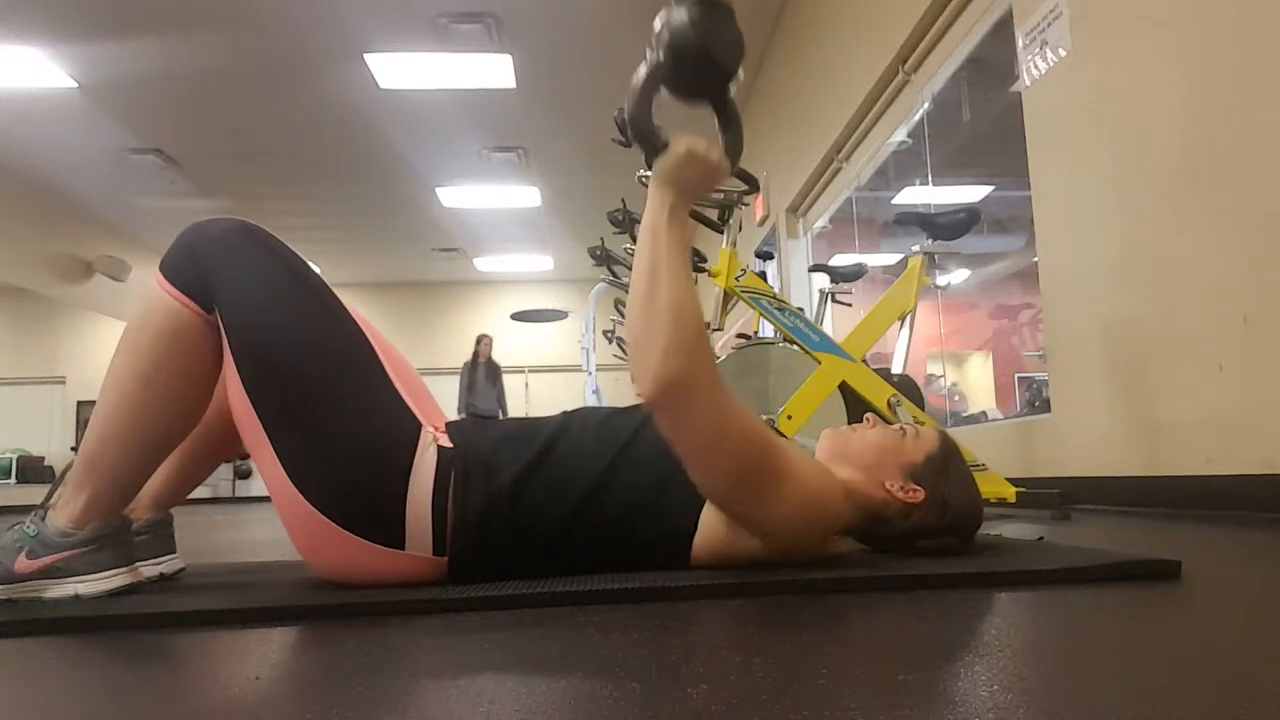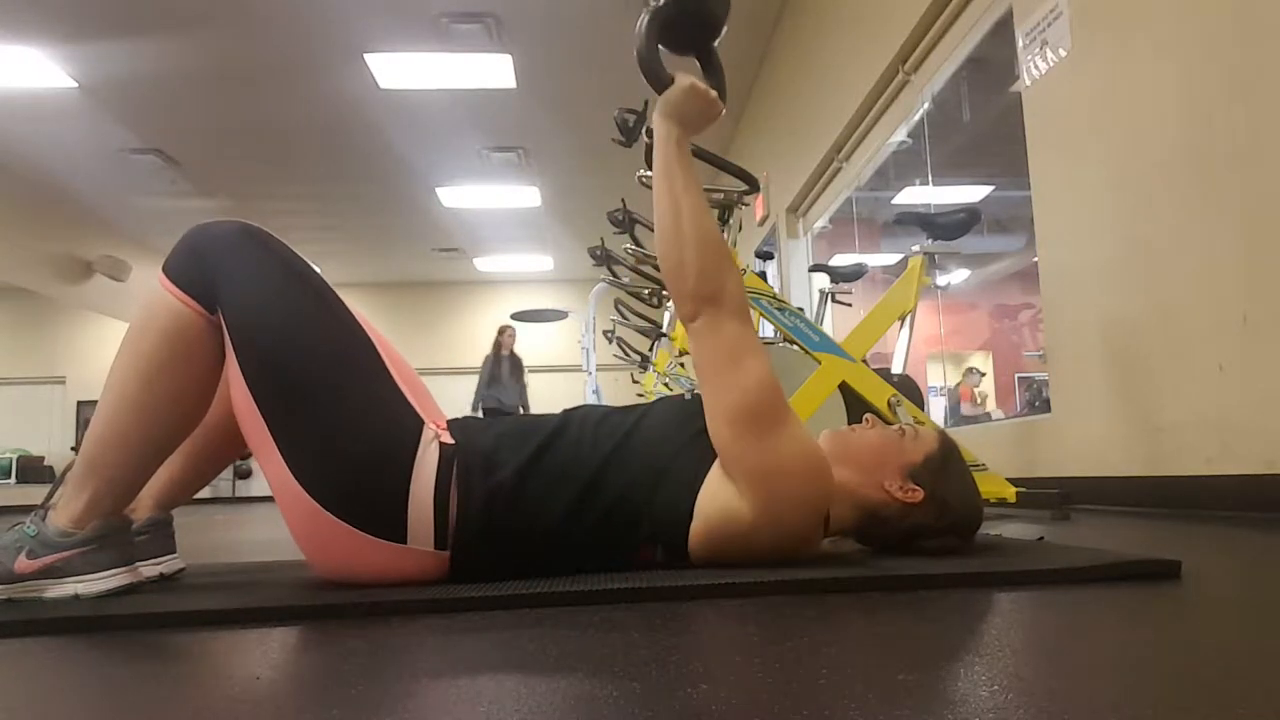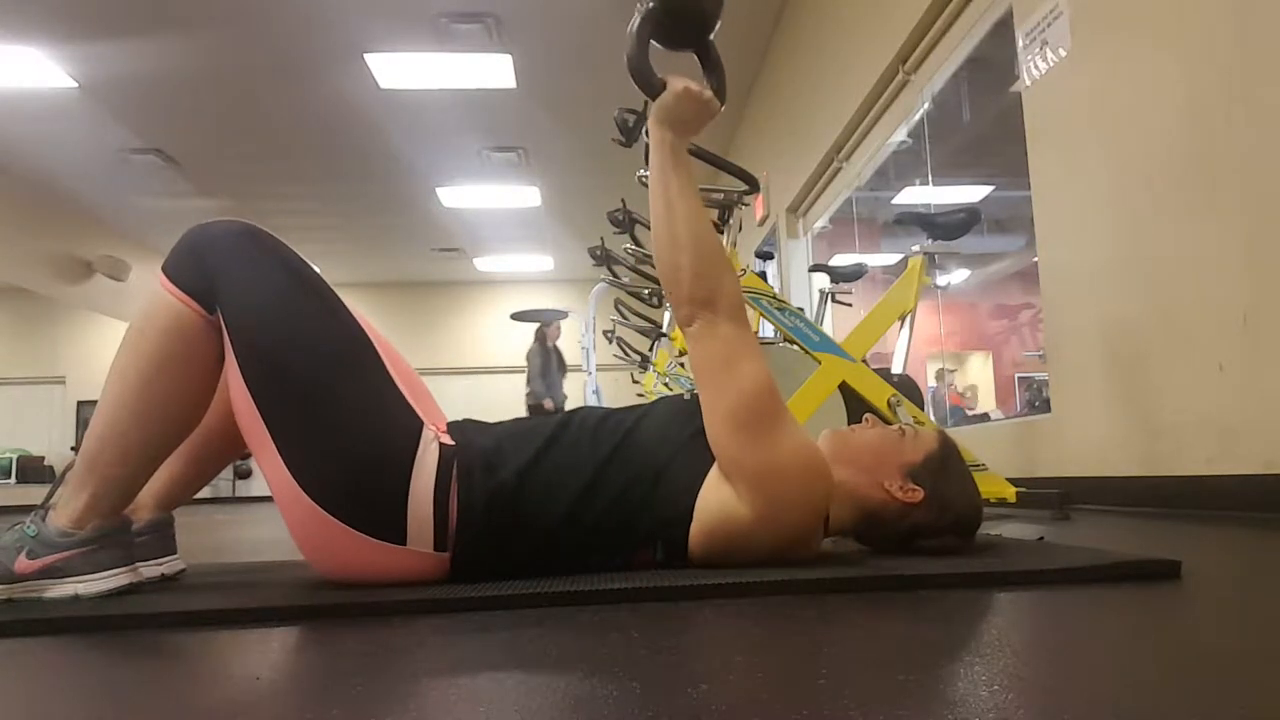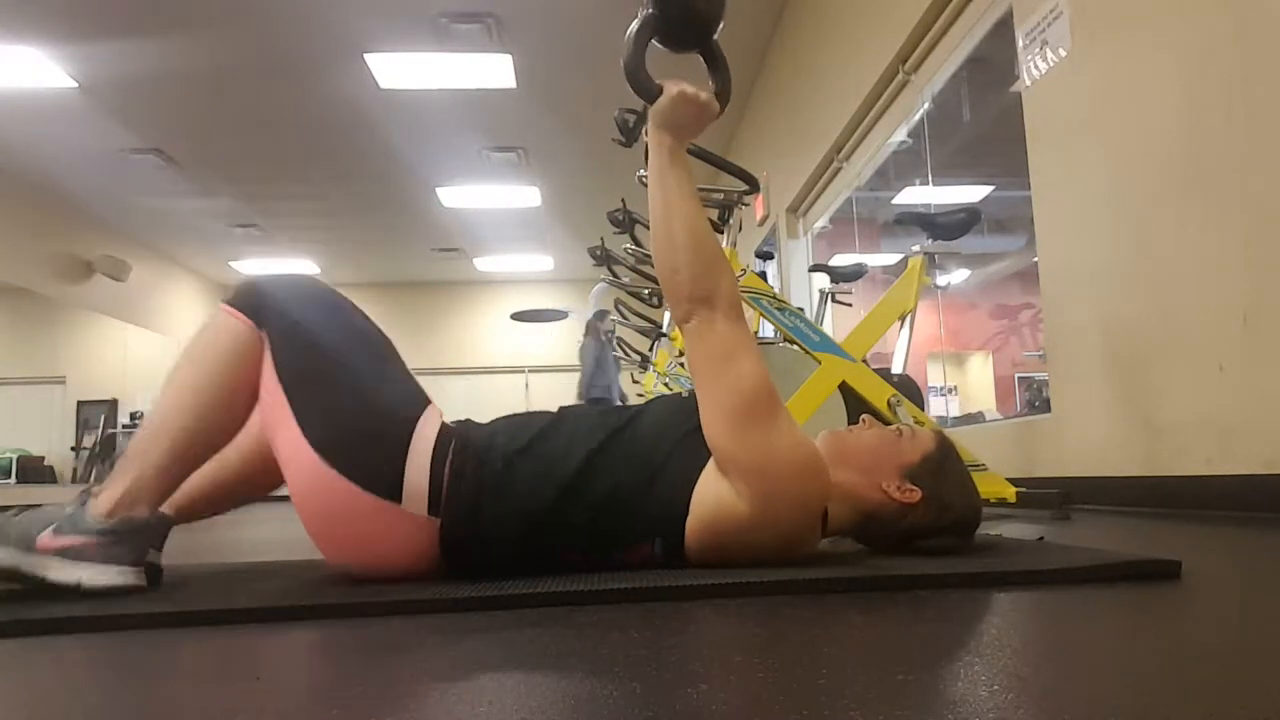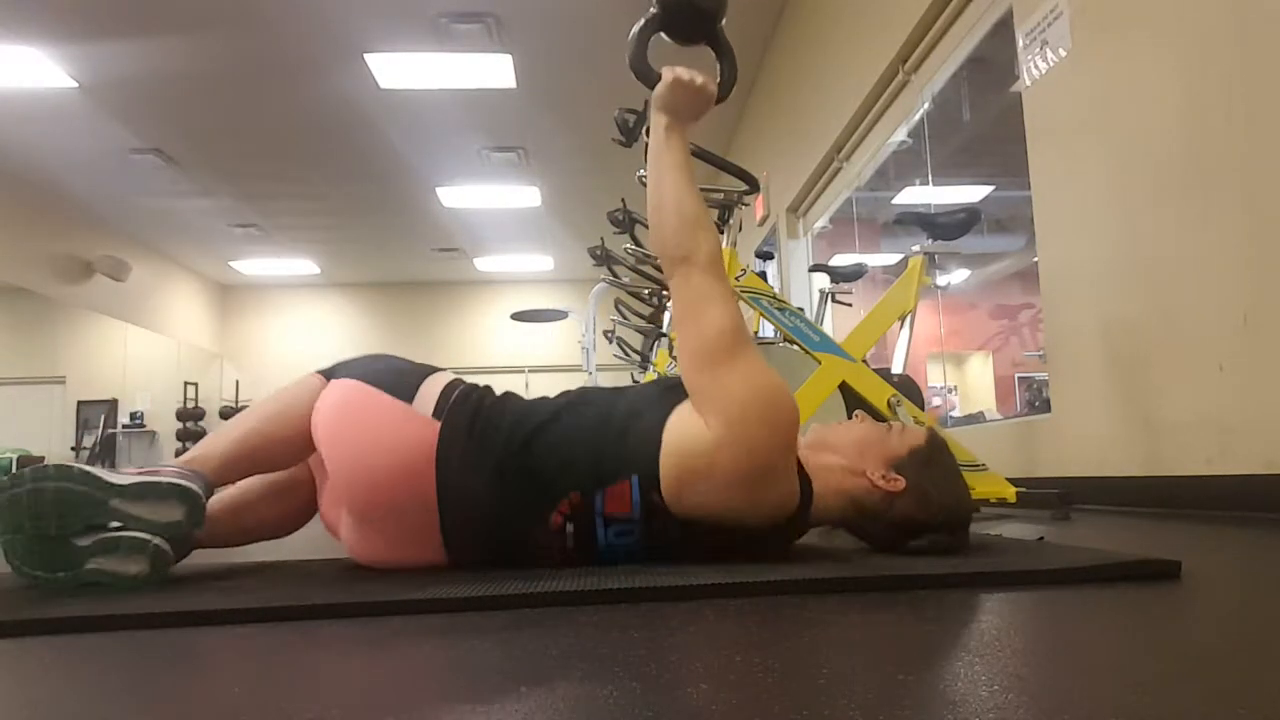
dt=0.5s
person 1, frame 1
left shoulder: (799, 507)
right shoulder: (784, 491)
left elbow: (664, 378)
right elbow: (679, 377)
left wrist: (669, 205)
right wrist: (674, 215)
left hip: (409, 510)
right hip: (440, 478)
left knee: (218, 253)
right knee: (251, 335)
right ankle: (121, 523)
person 1, frame 2
left shoulder: (789, 490)
right shoulder: (780, 492)
left elbow: (710, 308)
right elbow: (713, 319)
left wrist: (672, 138)
left hip: (406, 508)
right hip: (437, 487)
left knee: (222, 257)
right knee: (249, 334)
right ankle: (126, 524)
person 1, frame 3
left shoulder: (789, 492)
right shoulder: (779, 498)
left elbow: (708, 310)
left wrist: (669, 143)
left hip: (410, 508)
right hip: (447, 480)
left knee: (221, 257)
right knee: (254, 337)
right ankle: (130, 523)
person 1, frame 4
left shoulder: (784, 486)
right shoulder: (785, 510)
left elbow: (705, 308)
left wrist: (666, 147)
left hip: (416, 497)
right hip: (439, 518)
left knee: (277, 300)
right knee: (302, 396)
left ankle: (106, 521)
right ankle: (137, 524)
person 1, frame 5
left shoulder: (762, 433)
right shoulder: (769, 511)
left elbow: (692, 268)
left wrist: (669, 128)
right hip: (443, 529)
left ankle: (171, 484)
right ankle: (159, 523)
